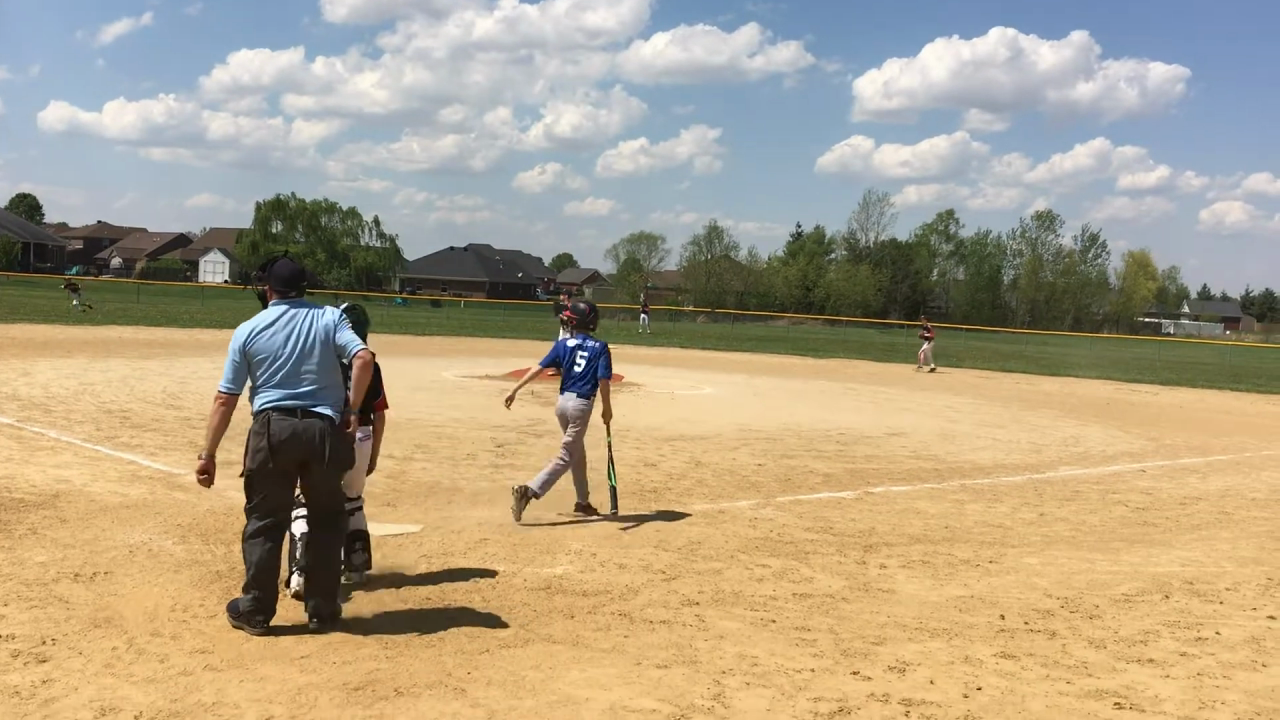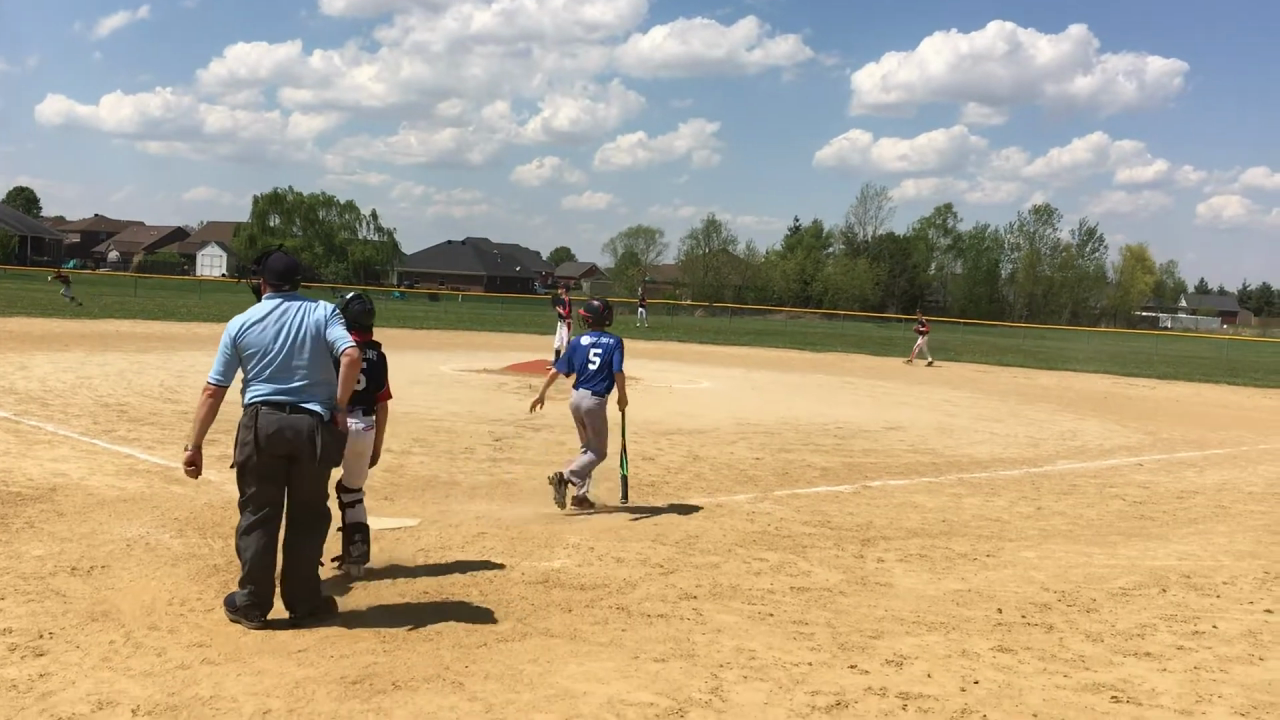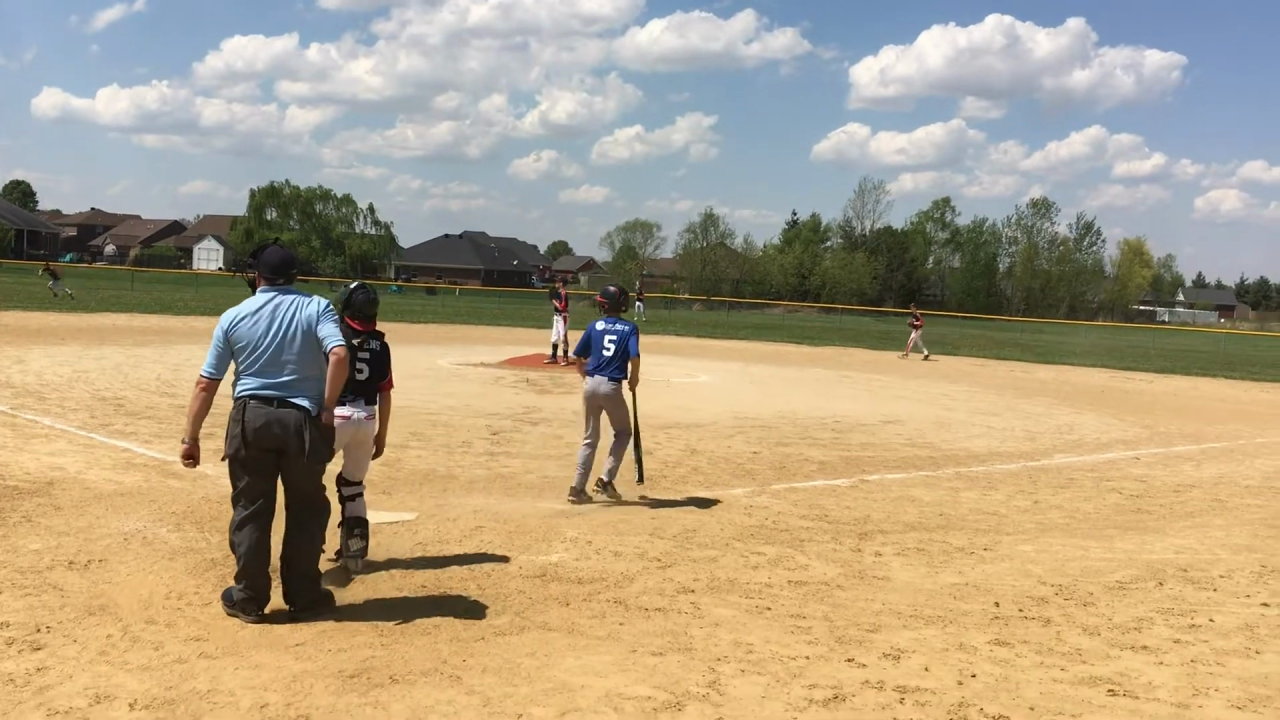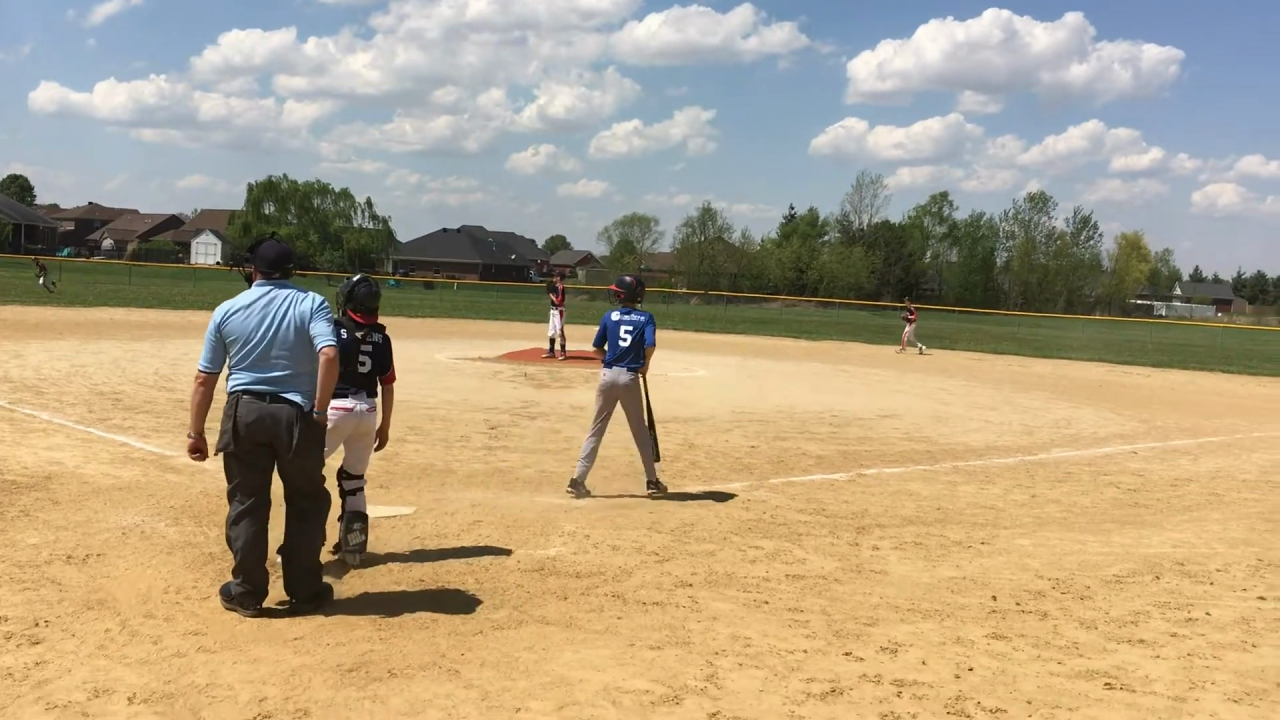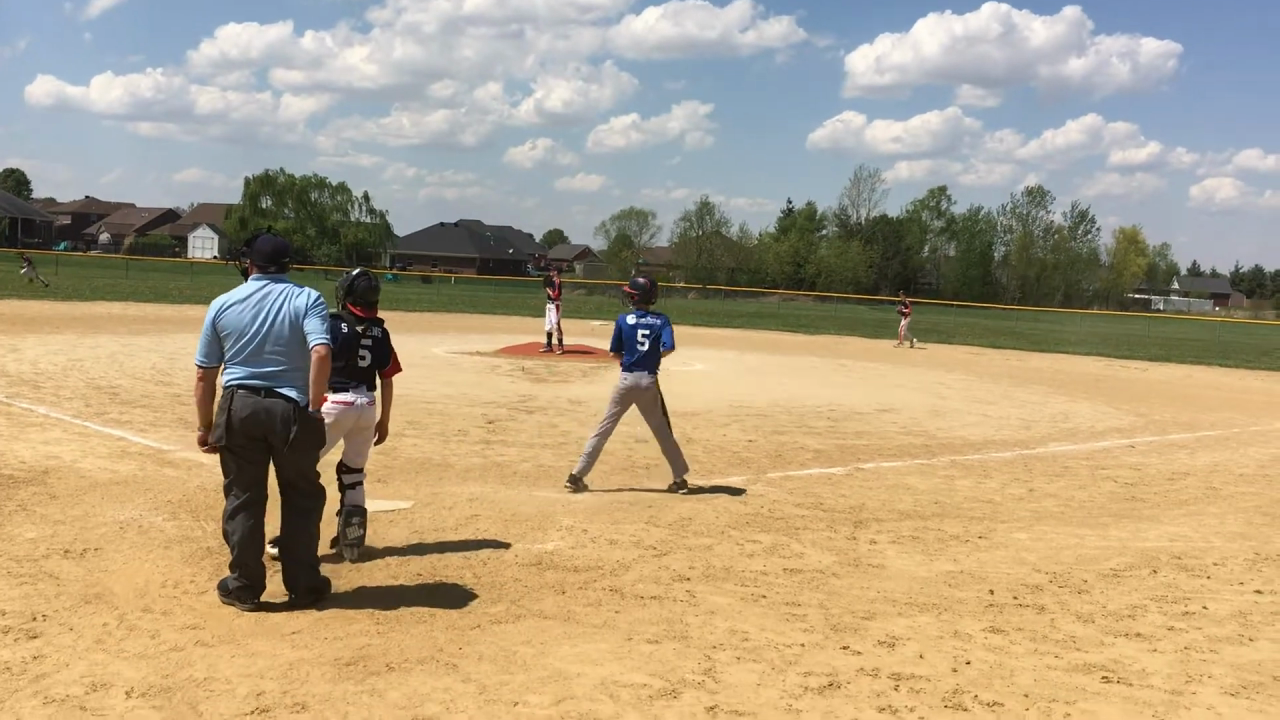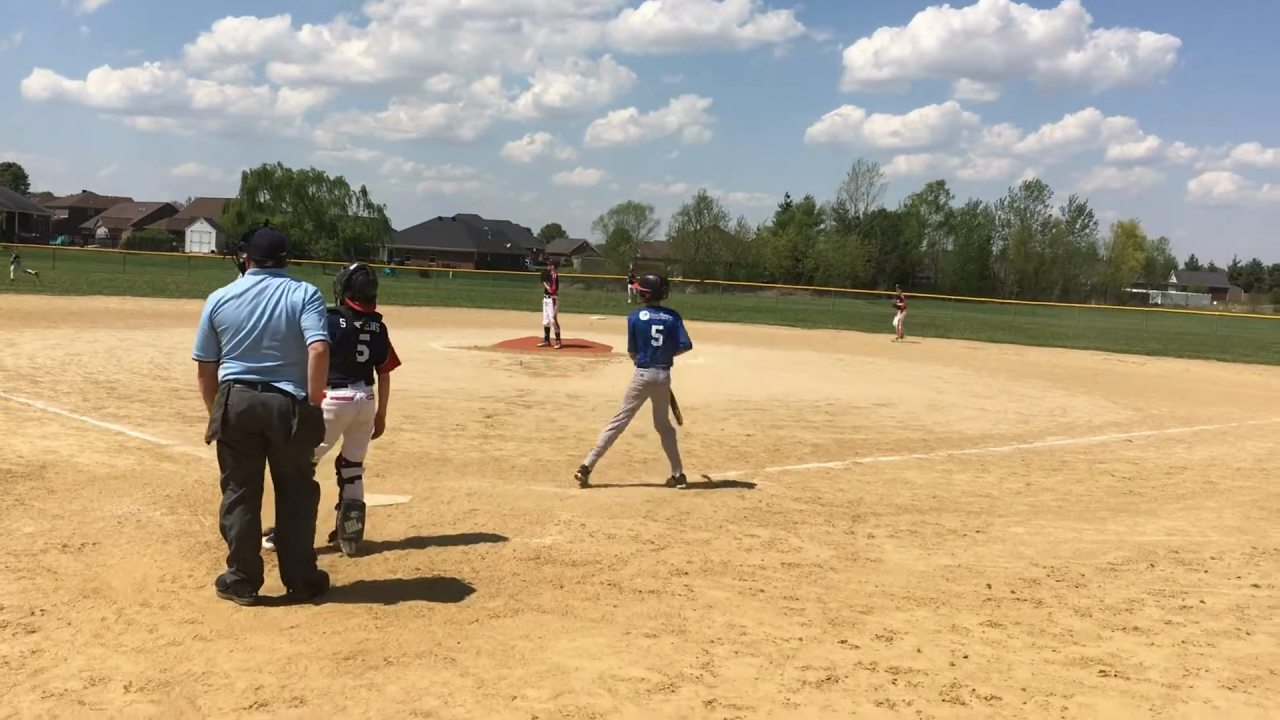
dt=0.1s
person 1, frame 1
left shoulder: (248, 330)
right shoulder: (330, 317)
left elbow: (224, 400)
right elbow: (363, 358)
left wrist: (208, 454)
right wrist: (350, 409)
left hip: (272, 429)
right hip: (323, 429)
left knee: (263, 523)
right knee: (328, 521)
left ankle: (255, 612)
right ankle: (322, 610)
person 1, frame 2
left shoulder: (241, 323)
right shoulder: (324, 312)
left elbow: (214, 391)
right elbow: (351, 357)
left wrist: (195, 445)
right wrist: (339, 408)
left hip: (261, 425)
right hip: (312, 425)
left knee: (259, 516)
right knee: (310, 516)
left ankle: (253, 605)
right ankle: (304, 602)
person 1, frame 3
left shoulder: (234, 317)
right shoulder: (316, 307)
left elbow: (206, 384)
right elbow: (339, 355)
left wrist: (191, 437)
right wrist: (327, 408)
left hip: (251, 418)
right hip: (301, 420)
left knee: (251, 510)
right knee: (308, 510)
left ankle: (249, 599)
right ankle: (303, 596)
person 1, frame 4
left shoulder: (227, 310)
right shoulder: (312, 304)
left elbow: (205, 379)
right elbow: (328, 356)
left wrist: (196, 432)
right wrist: (319, 410)
left hip: (245, 413)
right hip: (295, 415)
left knee: (247, 504)
right knee: (307, 502)
left ankle: (248, 592)
right ankle: (304, 590)
person 1, frame 5
left shoulder: (223, 304)
right shoulder: (307, 299)
left elbow: (205, 374)
right elbow: (321, 353)
left wrist: (205, 425)
right wrist: (314, 407)
left hip: (239, 408)
right hip: (290, 410)
left knee: (243, 499)
right knee: (302, 497)
left ankle: (245, 587)
right ankle: (302, 584)
person 1, frame 6
left shoulder: (220, 299)
right shoulder: (305, 294)
left elbow: (205, 367)
right elbow: (318, 349)
left wrist: (217, 411)
right wrist: (313, 402)
left hip: (236, 402)
right hip: (288, 404)
left knee: (240, 493)
right knee: (298, 493)
left ankle: (243, 581)
right ankle: (301, 579)
person 2, frame 1
right shoulder: (369, 367)
right elbow: (379, 416)
right wrist: (374, 453)
right hip: (360, 441)
left knee: (303, 505)
right knee: (352, 502)
left ankle: (300, 572)
right ankle: (356, 566)
person 2, frame 2
right shoulder: (377, 355)
right elbow: (382, 404)
right wrist: (378, 442)
right hip: (364, 429)
right knee: (353, 493)
right ankle: (355, 558)
person 2, frame 3
right shoulder: (380, 345)
right elbow: (385, 395)
right wrist: (382, 434)
left hip: (335, 416)
right hip: (366, 419)
right knee: (353, 486)
right ankle: (354, 552)
person 2, frame 4
left shoulder: (332, 331)
right shoulder: (380, 338)
right elbow: (387, 386)
right wrist: (384, 427)
left hip: (336, 409)
right hip: (367, 411)
right knee: (353, 479)
right ankle: (352, 546)
person 2, frame 5
left shoulder: (332, 326)
right shoulder: (381, 333)
right elbow: (387, 381)
right wrist: (384, 420)
left hip: (336, 404)
right hip: (367, 406)
right knee: (354, 474)
right ankle: (351, 541)
person 2, frame 6
left shoulder: (329, 321)
right shoulder: (378, 327)
right elbow: (384, 375)
right wrist: (381, 414)
left hip: (334, 399)
right hip: (365, 400)
right knee: (352, 469)
right ankle: (349, 536)
person 3, frame 1
left shoulder: (563, 344)
right shoulder: (600, 347)
left elbow: (539, 368)
right elbow: (603, 380)
left wrist: (515, 390)
right wrist: (607, 408)
left hip: (563, 402)
right hip: (581, 405)
left knee: (576, 453)
right knee: (564, 458)
left ankle: (582, 502)
right ankle: (529, 491)
person 3, frame 2
left shoulder: (578, 341)
right shoulder: (614, 341)
left elbow: (557, 370)
right elbow: (618, 372)
left wrist: (541, 394)
right wrist: (623, 397)
left hip: (576, 398)
right hip: (595, 401)
left knee: (588, 448)
right knee: (598, 452)
left ankle: (580, 495)
right ankle: (564, 477)
person 3, frame 3
left shoulder: (594, 326)
right shoulder: (629, 328)
left elbow: (578, 357)
right elbow: (634, 356)
right wrist: (633, 377)
left hip: (591, 385)
right hip: (611, 387)
left knee: (590, 438)
right knee: (623, 433)
left ankle: (578, 488)
right ankle: (606, 480)
person 3, frame 4
left shoulder: (609, 317)
right shoulder: (646, 318)
left elbow: (597, 349)
right elbow: (650, 345)
right wrist: (643, 362)
left hip: (608, 376)
right hip: (630, 378)
left knee: (596, 431)
right knee: (640, 432)
left ankle: (577, 482)
right ankle: (652, 481)
person 3, frame 5
left shoulder: (623, 320)
right shoulder: (662, 320)
left elbow: (614, 354)
right elbow: (669, 347)
right wrist: (654, 359)
left hip: (627, 380)
right hip: (648, 380)
left knee: (604, 429)
right knee: (661, 430)
left ankle: (577, 476)
right ankle: (680, 479)
person 3, frame 6
left shoulder: (635, 317)
right shoulder: (673, 316)
left elbow: (632, 352)
right elbow: (686, 345)
right wrist: (667, 354)
left hip: (643, 375)
right hip: (663, 376)
left knee: (617, 424)
right knee: (663, 425)
left ankle: (588, 467)
right ankle: (678, 475)
